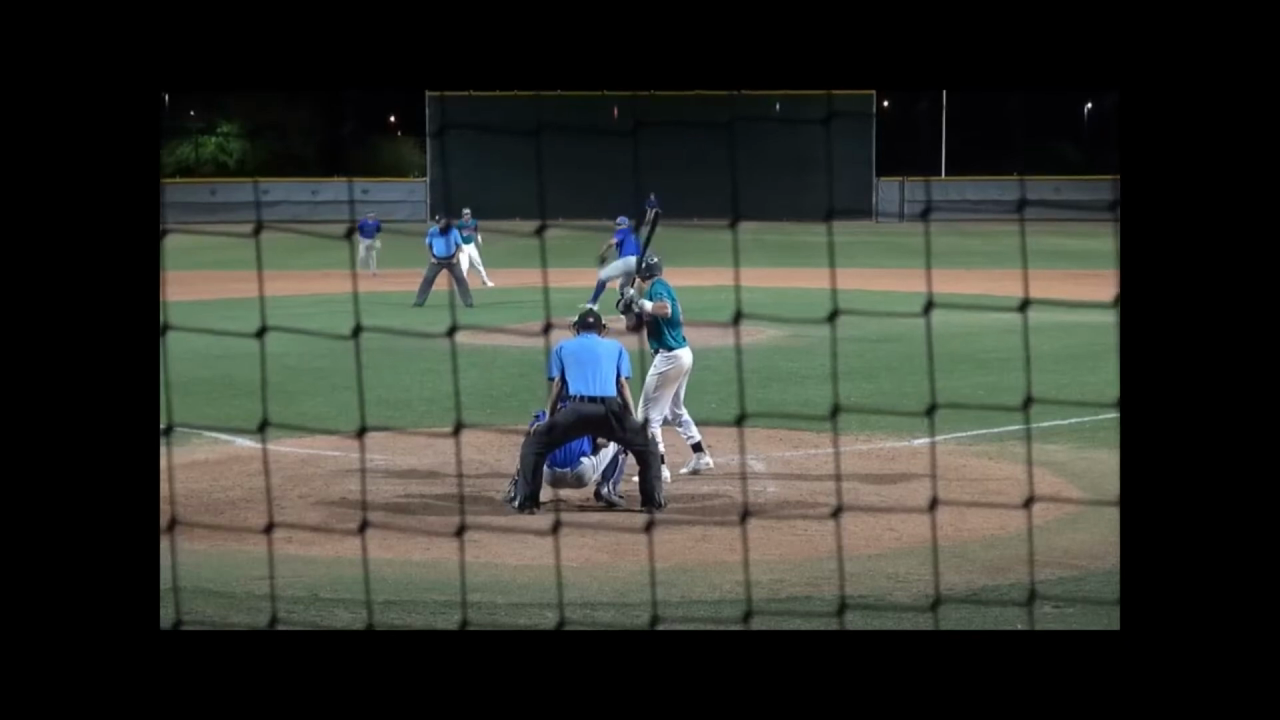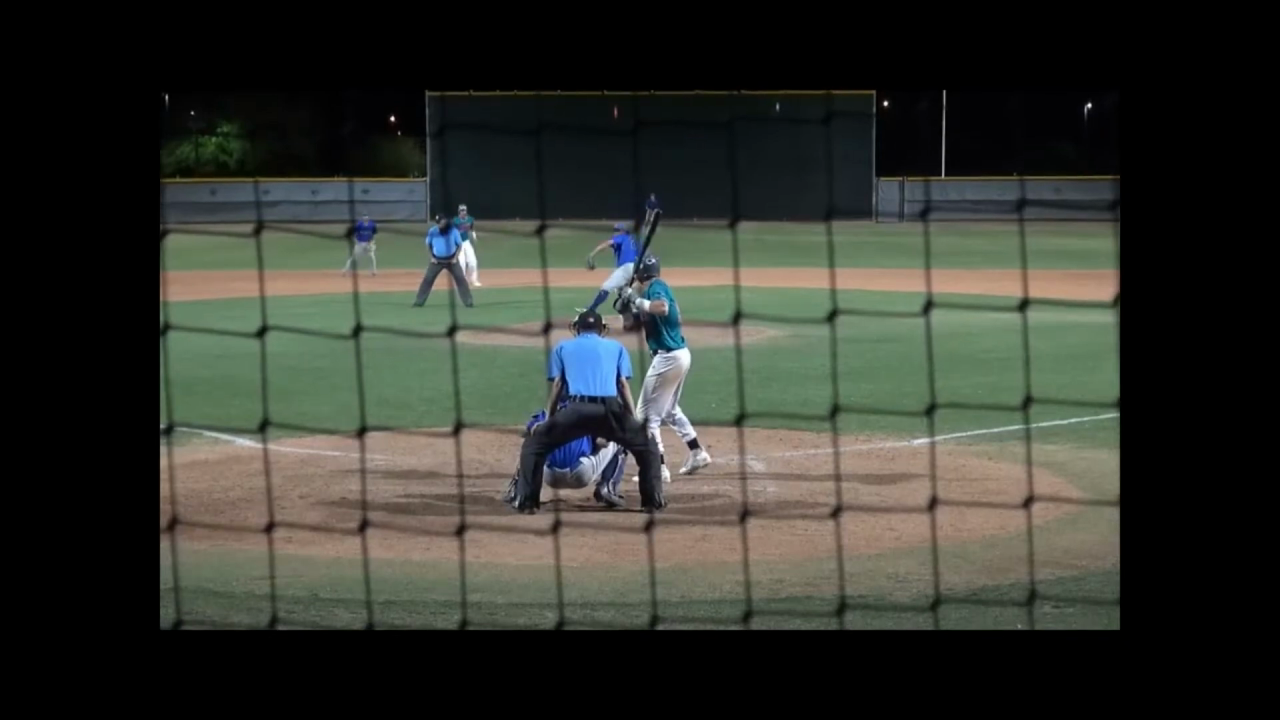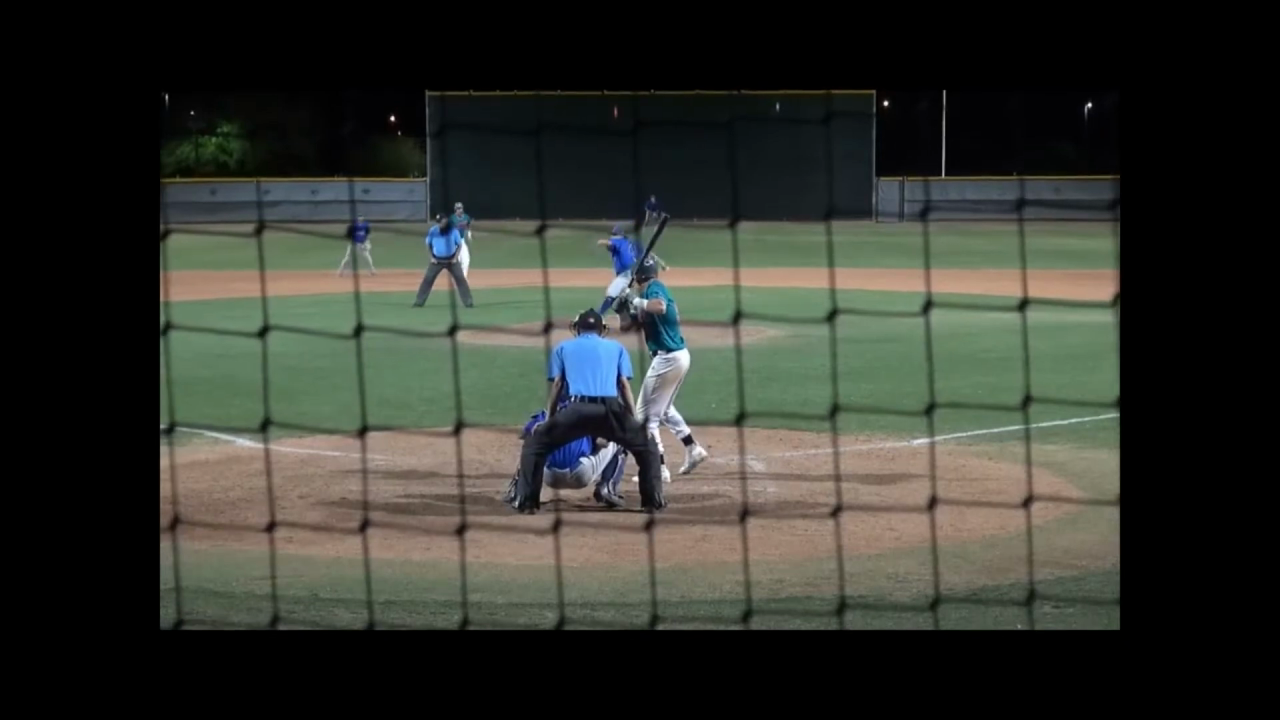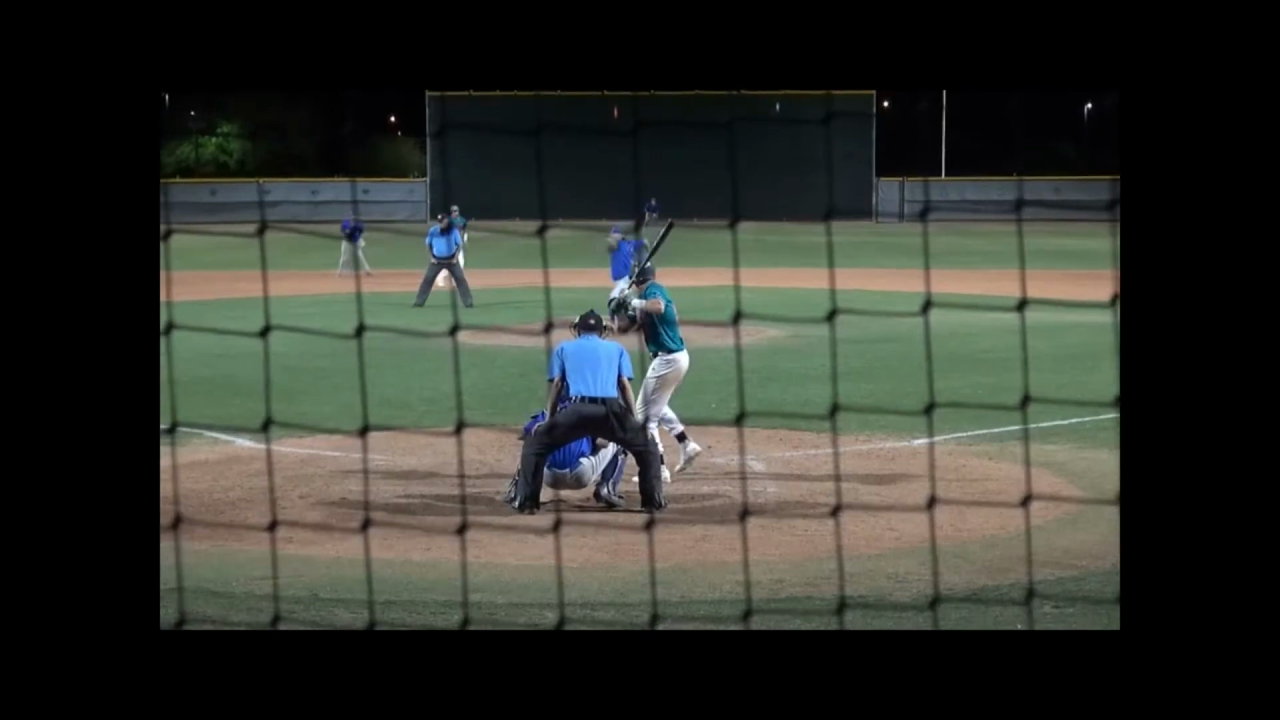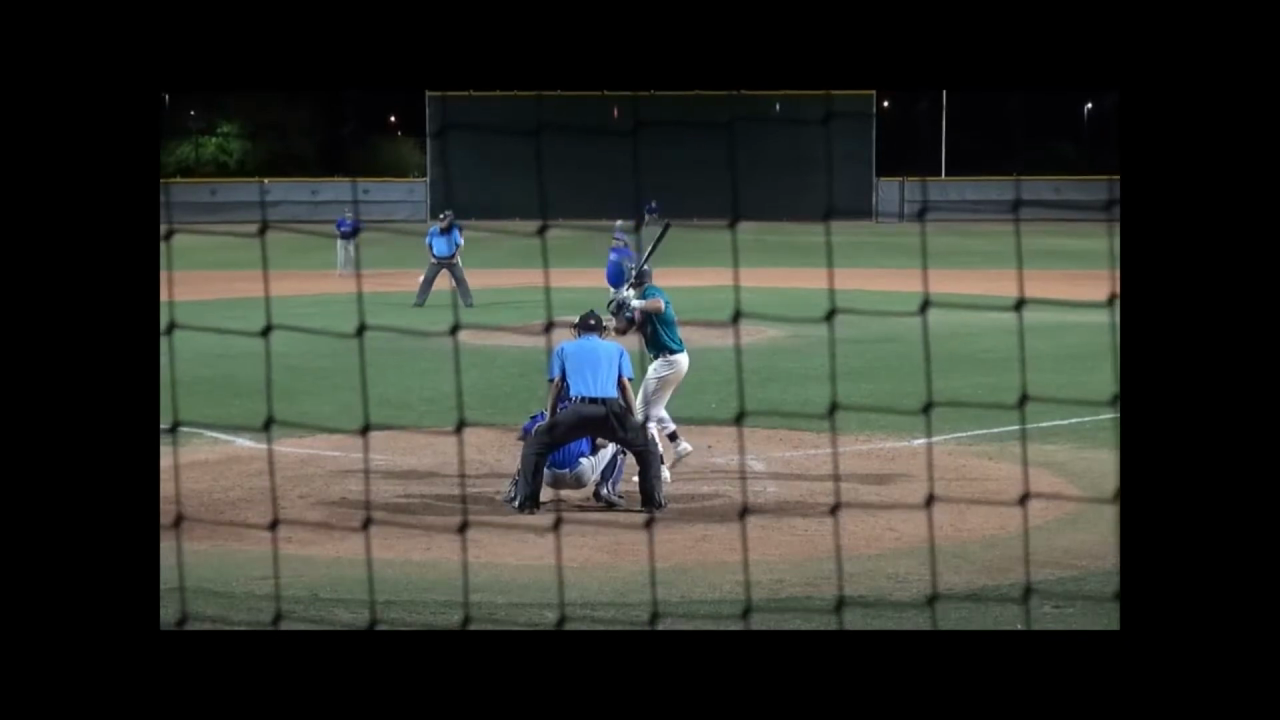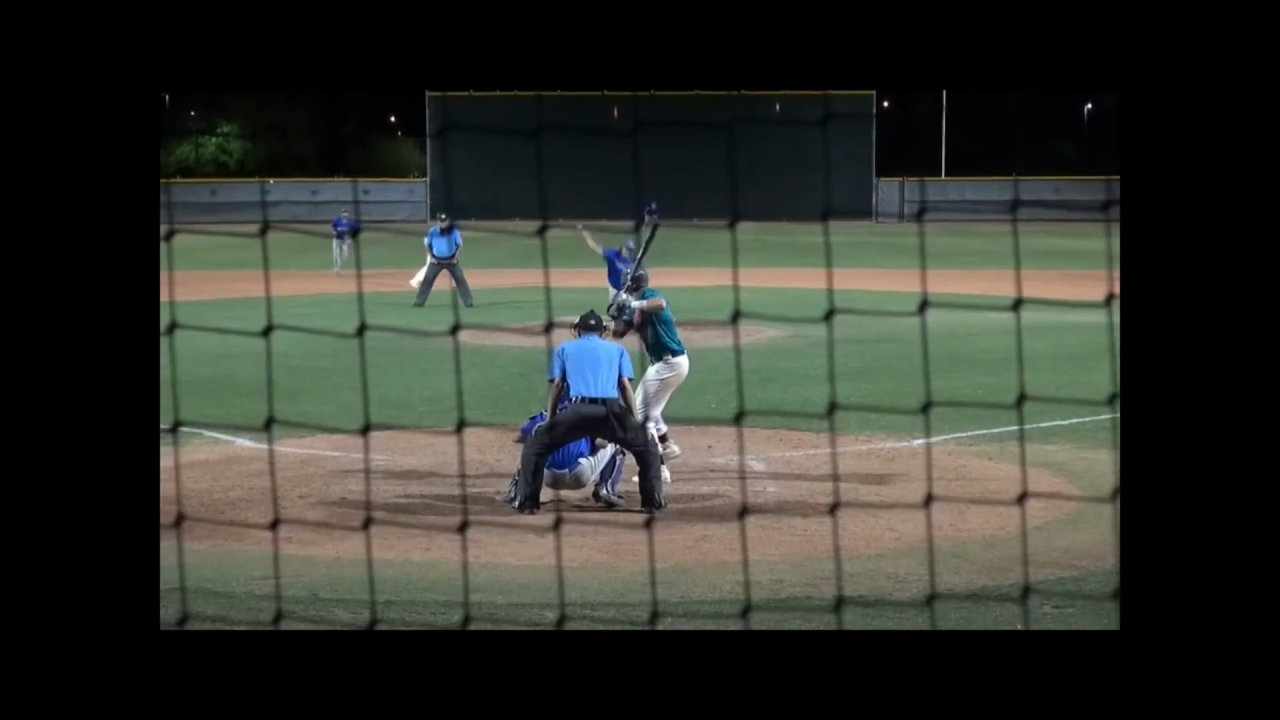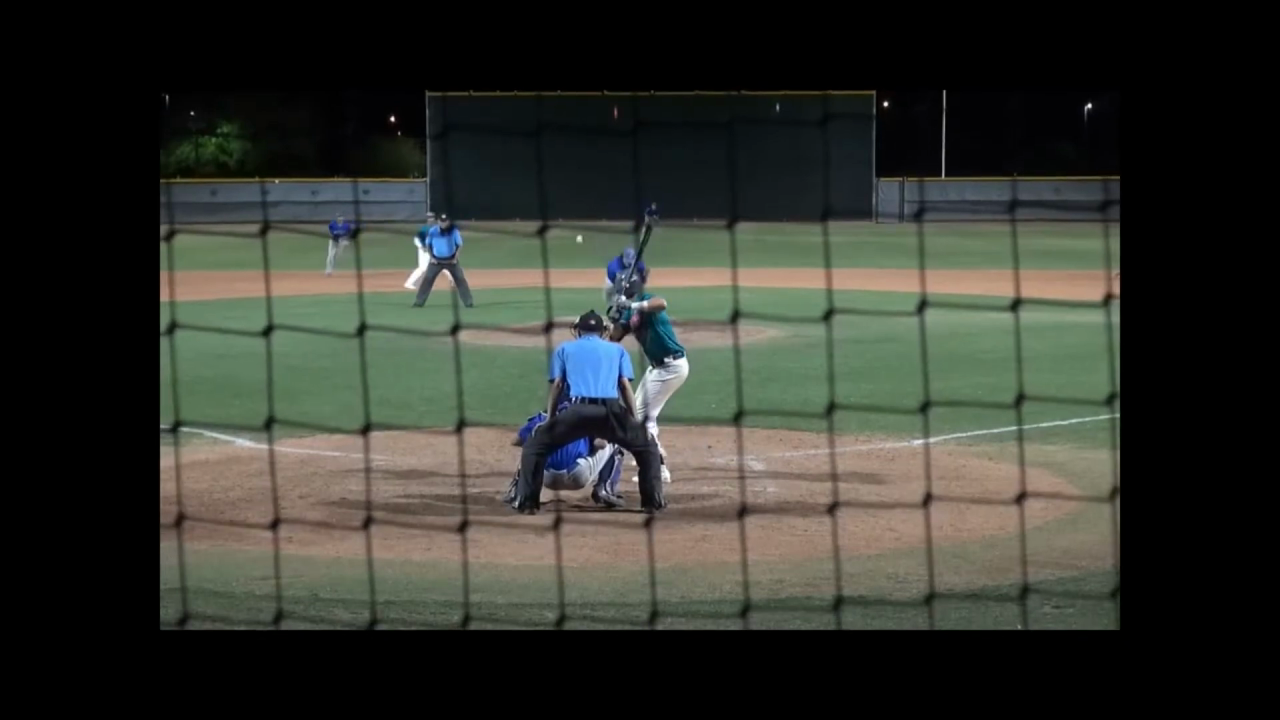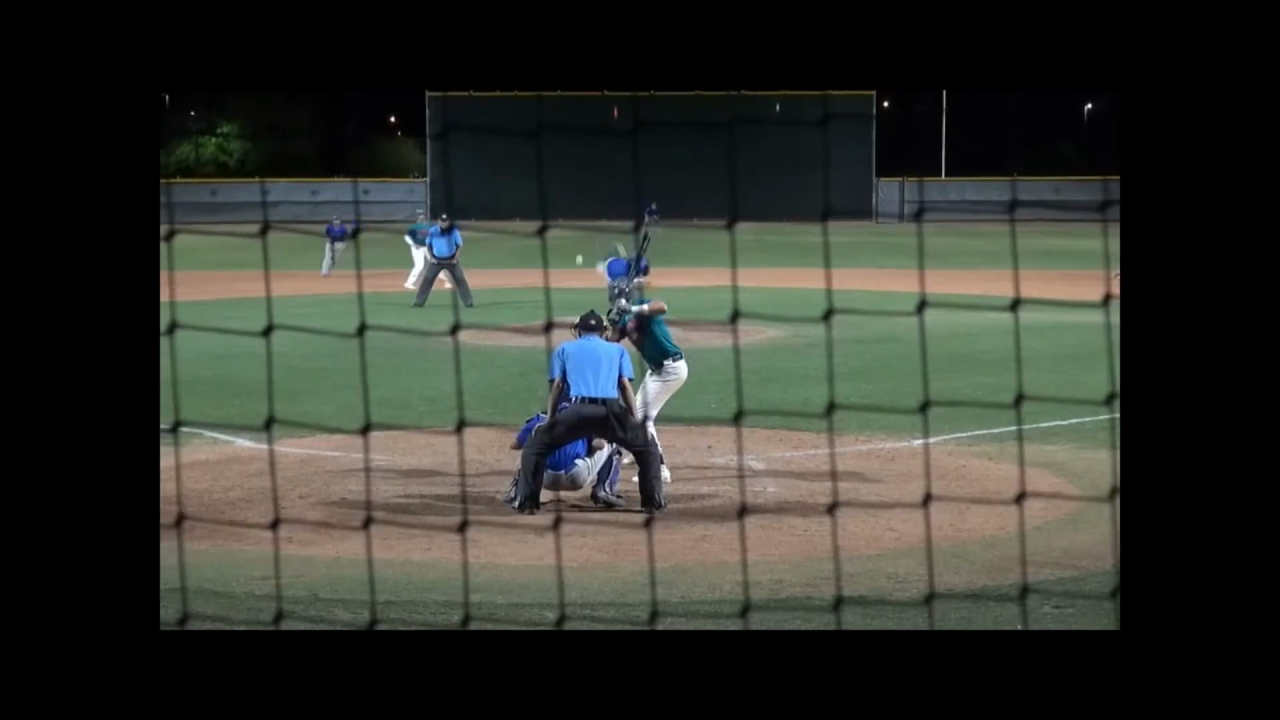
dt=0.1s
person 1, frame 1
left shoulder: (658, 287)
right shoulder: (655, 289)
left elbow: (665, 311)
left wrist: (639, 302)
right wrist: (629, 306)
left hip: (669, 357)
right hip: (682, 354)
left knee: (649, 413)
right knee: (675, 409)
left ankle: (659, 468)
right ankle: (700, 457)
person 1, frame 2
left shoulder: (656, 287)
right shoulder: (650, 291)
left elbow: (662, 309)
left wrist: (637, 300)
right wrist: (627, 304)
left hip: (668, 358)
right hip: (679, 355)
left knee: (647, 413)
right knee: (669, 409)
left ankle: (659, 469)
right ankle: (697, 453)
person 1, frame 3
left shoulder: (654, 288)
right shoulder: (649, 291)
left elbow: (660, 307)
right elbow: (626, 326)
left wrist: (634, 300)
right wrist: (625, 306)
left hip: (667, 358)
right hip: (678, 355)
left knee: (646, 414)
right knee: (663, 409)
left ankle: (658, 469)
right ankle: (693, 449)
person 1, frame 4
left shoulder: (653, 289)
right shoulder: (641, 296)
left elbow: (658, 307)
right elbow: (623, 328)
left wrist: (632, 302)
right wrist: (619, 309)
left hip: (669, 359)
right hip: (672, 358)
left knee: (645, 413)
right knee: (657, 407)
left ankle: (660, 469)
right ankle: (687, 445)
person 1, frame 5
left shoulder: (651, 291)
right shoulder: (638, 298)
left elbow: (659, 307)
right elbow: (621, 329)
left wrist: (631, 302)
right wrist: (618, 310)
left hip: (669, 361)
right hip: (671, 359)
left knee: (644, 414)
right knee: (652, 407)
left ankle: (659, 469)
right ankle: (679, 444)
person 1, frame 6
left shoulder: (647, 296)
right shoulder: (632, 309)
left elbow: (660, 304)
right elbow: (618, 333)
left wrist: (630, 303)
right wrist: (617, 311)
left hip: (671, 363)
right hip: (661, 362)
left knee: (643, 414)
right knee: (646, 407)
right ankle: (666, 446)
person 1, frame 7
left shoulder: (644, 299)
right shoulder: (629, 312)
left elbow: (662, 304)
right elbow: (615, 337)
left wrist: (631, 305)
right wrist: (619, 313)
left hip: (671, 365)
right hip: (660, 365)
left knee: (643, 415)
right knee: (642, 409)
left ankle: (659, 469)
person 1, frame 8
left shoulder: (640, 305)
right shoulder: (625, 318)
left elbow: (662, 307)
right elbow: (611, 341)
left wrist: (632, 309)
left hip: (670, 368)
right hip: (659, 368)
left knee: (641, 416)
right knee: (641, 412)
left ankle: (659, 469)
person 2, frame 1
left shoulder: (562, 347)
right shoulder: (616, 346)
left elbow: (557, 385)
right elbow: (622, 385)
left wrist: (548, 419)
right wrist: (635, 421)
left hip: (576, 409)
right hip: (609, 410)
left knee: (534, 444)
right knee: (646, 446)
left ankle: (525, 501)
right ankle: (653, 501)
person 2, frame 2
left shoulder: (562, 347)
right shoulder: (616, 347)
left elbow: (557, 384)
right elbow: (623, 384)
left wrist: (548, 420)
right wrist: (635, 421)
left hip: (576, 409)
right hip: (609, 409)
left knee: (534, 443)
right knee: (646, 445)
left ankle: (525, 501)
right ankle: (653, 500)
person 2, frame 3
left shoulder: (563, 347)
right shoulder: (616, 347)
left elbow: (557, 385)
right elbow: (624, 384)
left wrist: (548, 420)
right wrist: (636, 421)
left hip: (576, 410)
right hip: (609, 410)
left knee: (534, 444)
right knee: (646, 446)
left ankle: (525, 501)
right ankle: (653, 501)
person 2, frame 4
left shoulder: (563, 348)
right shoulder: (617, 348)
left elbow: (556, 384)
right elbow: (624, 385)
left wrist: (548, 420)
right wrist: (636, 421)
left hip: (577, 410)
right hip: (609, 410)
left knee: (534, 445)
right knee: (646, 447)
left ankle: (525, 501)
right ankle: (653, 501)
person 2, frame 5
left shoulder: (564, 348)
right shoulder: (617, 348)
left elbow: (556, 384)
right elbow: (625, 385)
left wrist: (549, 420)
right wrist: (636, 421)
left hip: (577, 410)
right hip: (610, 411)
left knee: (535, 445)
right knee: (647, 446)
left ankle: (525, 501)
right ankle: (653, 501)
person 2, frame 6
left shoulder: (564, 348)
right shoulder: (617, 349)
left elbow: (557, 384)
right elbow: (625, 385)
left wrist: (549, 419)
right wrist: (636, 421)
left hip: (577, 410)
right hip: (610, 411)
left knee: (535, 445)
right knee: (647, 446)
left ankle: (525, 501)
right ankle: (653, 501)
person 2, frame 7
left shoulder: (564, 349)
right shoulder: (617, 349)
left elbow: (557, 385)
right elbow: (625, 385)
left wrist: (549, 420)
right wrist: (636, 421)
left hip: (577, 411)
right hip: (610, 411)
left knee: (535, 445)
right knee: (646, 446)
left ankle: (525, 501)
right ankle: (653, 501)
person 2, frame 8
left shoulder: (564, 348)
right shoulder: (618, 349)
left elbow: (557, 385)
right elbow: (625, 385)
left wrist: (549, 419)
right wrist: (636, 420)
left hip: (578, 410)
right hip: (610, 411)
left knee: (535, 446)
right knee: (646, 446)
left ankle: (525, 501)
right ankle: (653, 501)
